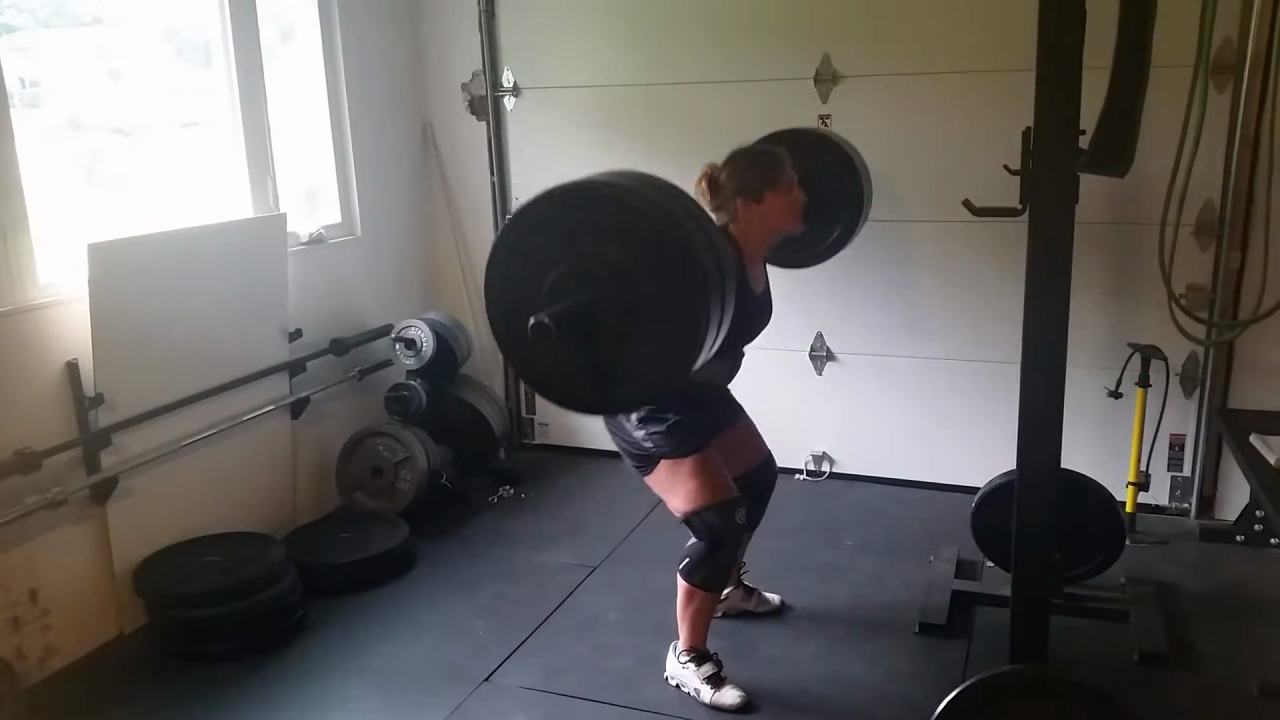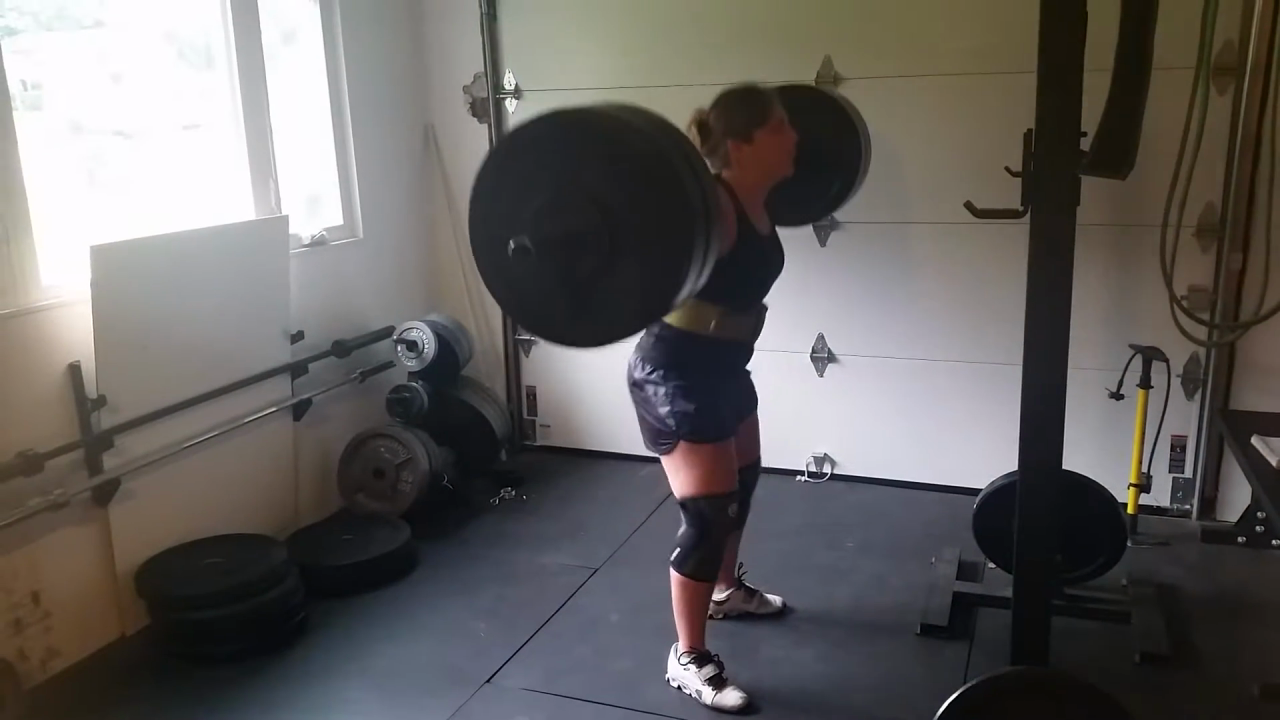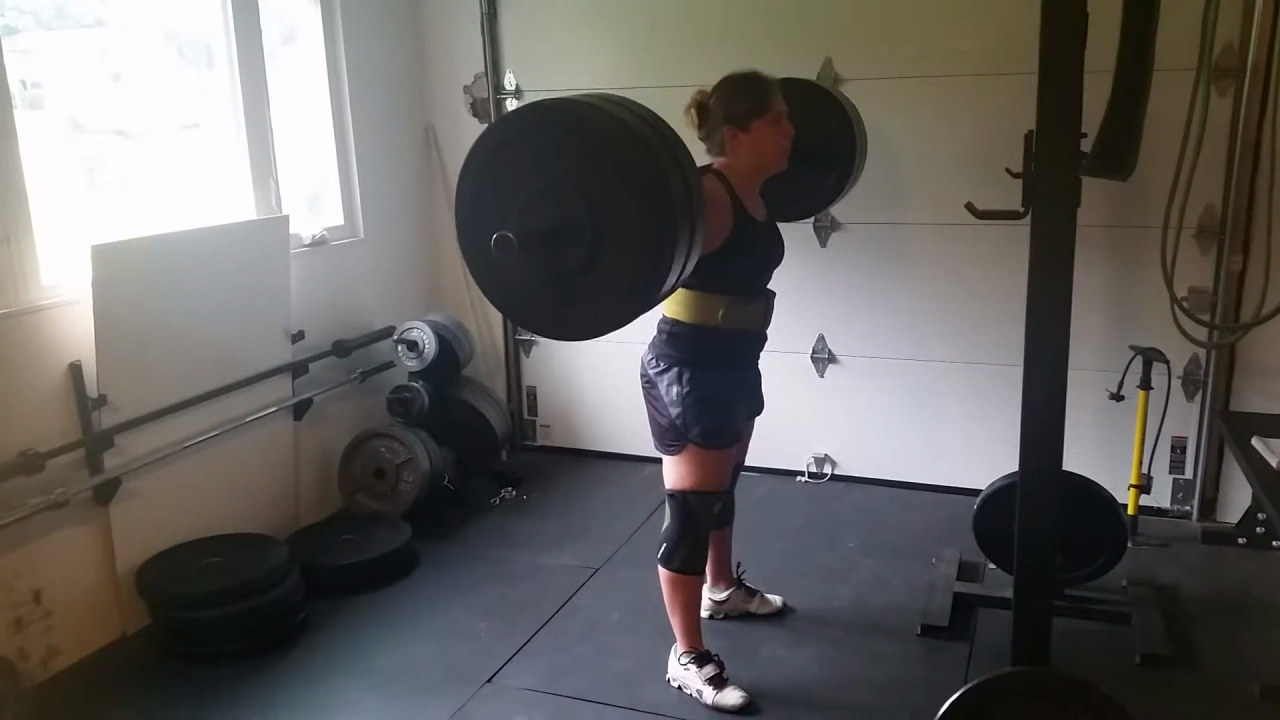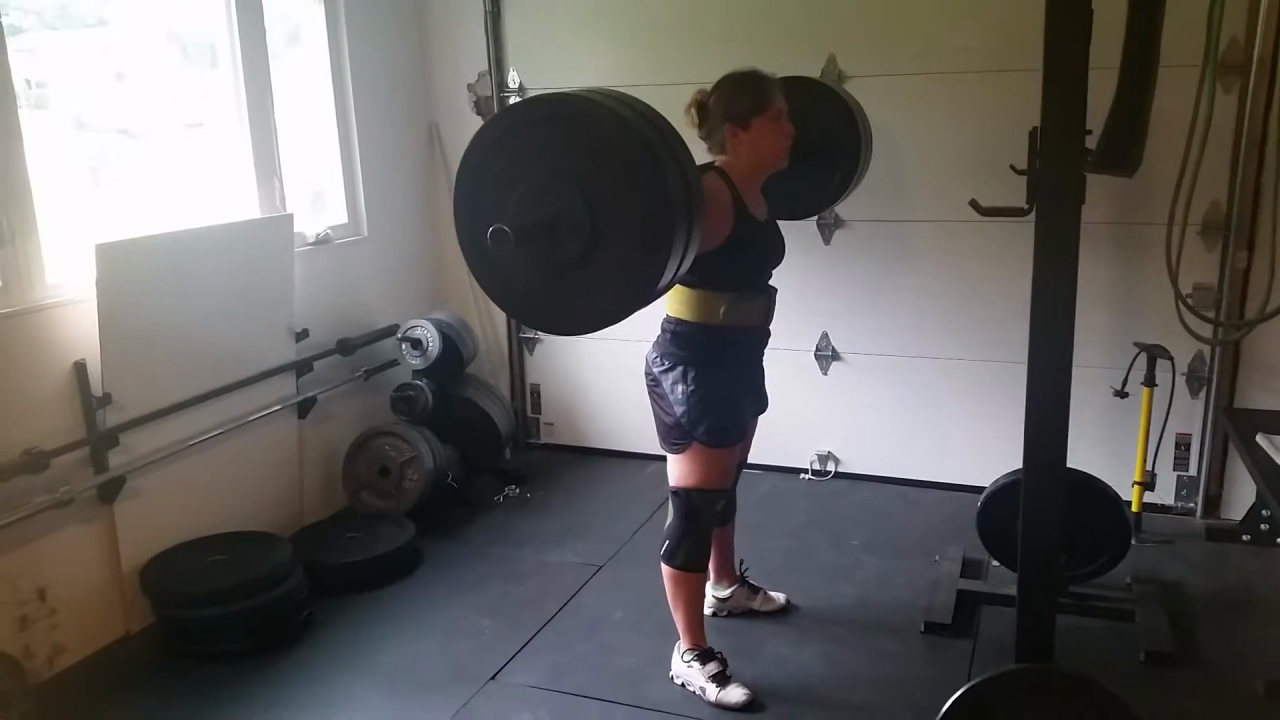
dt=0.3s
person 1, frame 1
left shoulder: (752, 250)
left hip: (701, 392)
right hip: (650, 407)
left knee: (758, 477)
right knee: (721, 522)
left ankle: (728, 587)
right ankle: (687, 658)
person 1, frame 2
left shoulder: (754, 201)
right shoulder: (711, 207)
left hip: (722, 365)
right hip: (675, 369)
left knee: (739, 486)
right knee: (708, 513)
left ankle: (726, 589)
right ankle: (688, 659)
person 1, frame 3
left shoulder: (749, 191)
right shoulder: (706, 195)
left hip: (733, 359)
right hip: (688, 364)
left knee: (722, 487)
right knee: (691, 508)
left ankle: (722, 588)
right ankle: (688, 658)
person 1, frame 4
left shoulder: (751, 190)
right shoulder: (706, 194)
left hip: (738, 357)
right hip: (693, 363)
left knee: (725, 484)
right knee: (695, 505)
left ankle: (726, 586)
right ankle: (691, 656)
